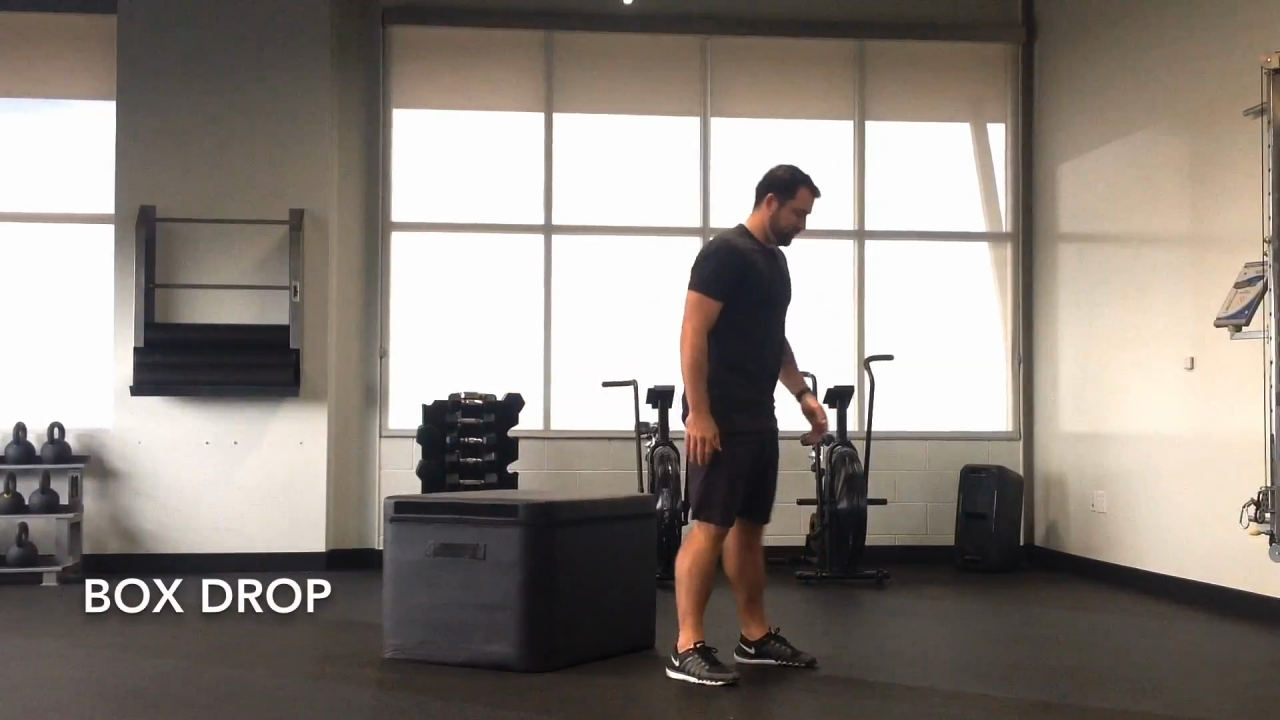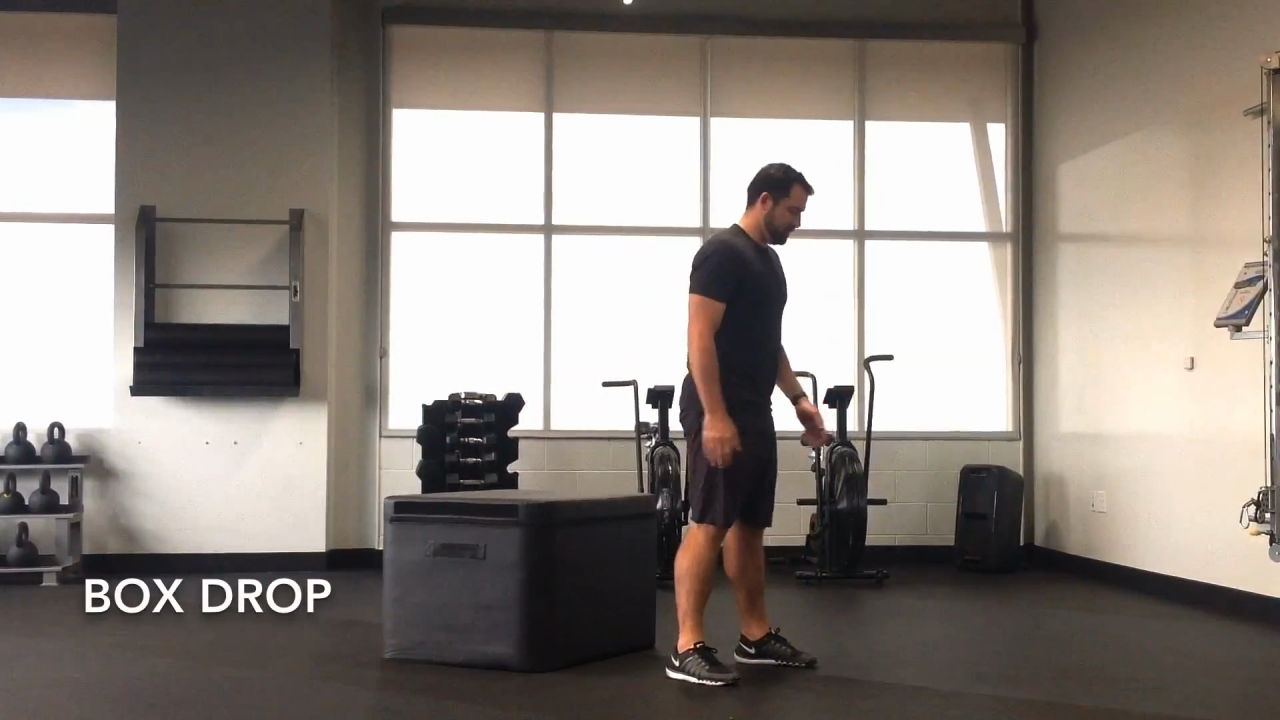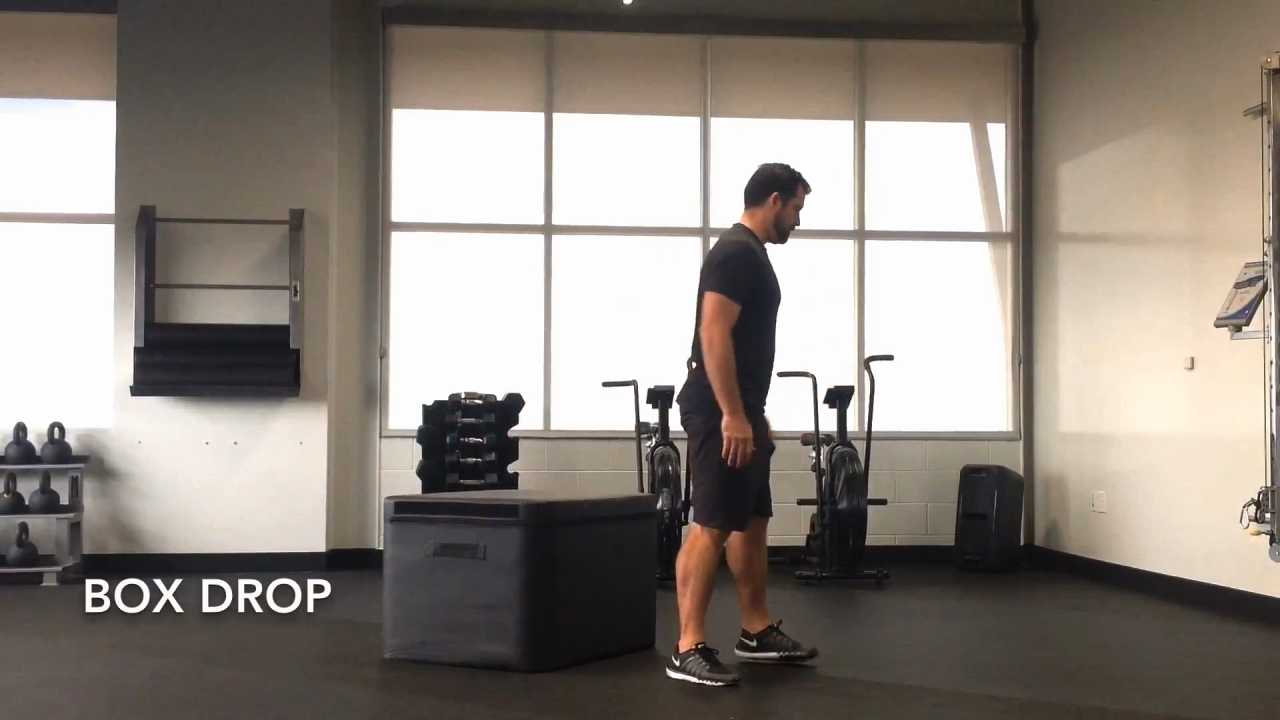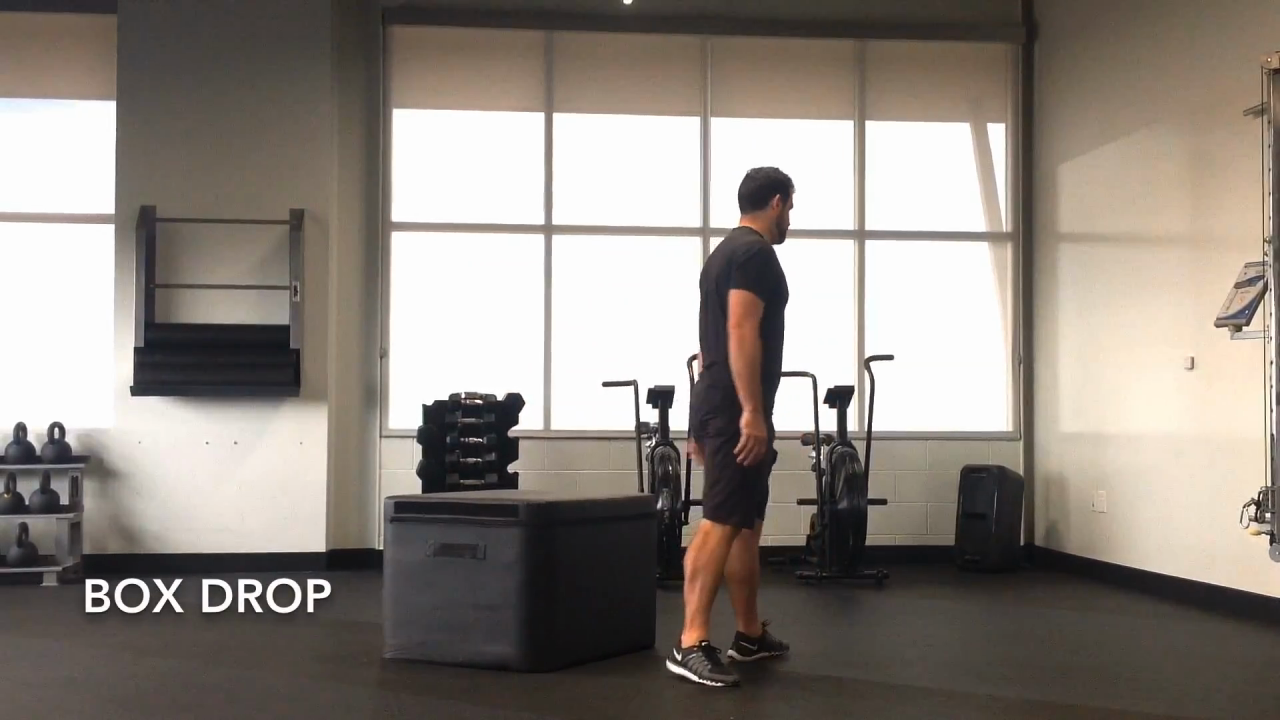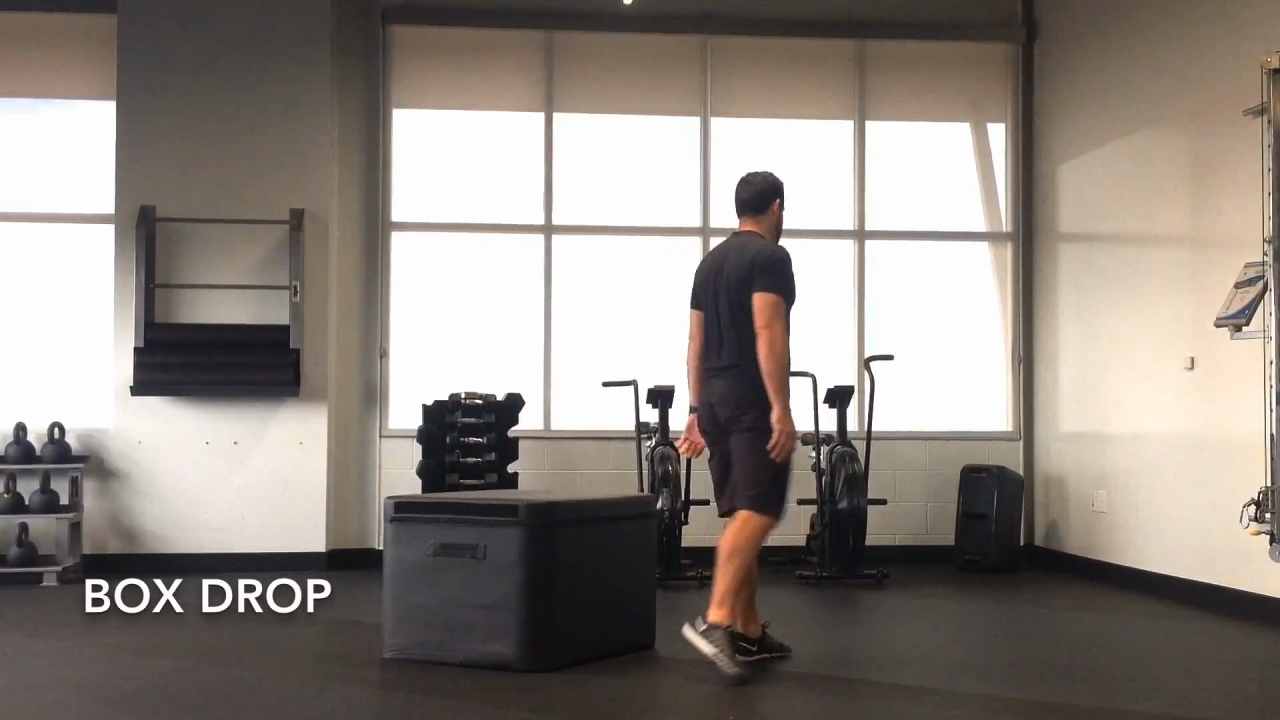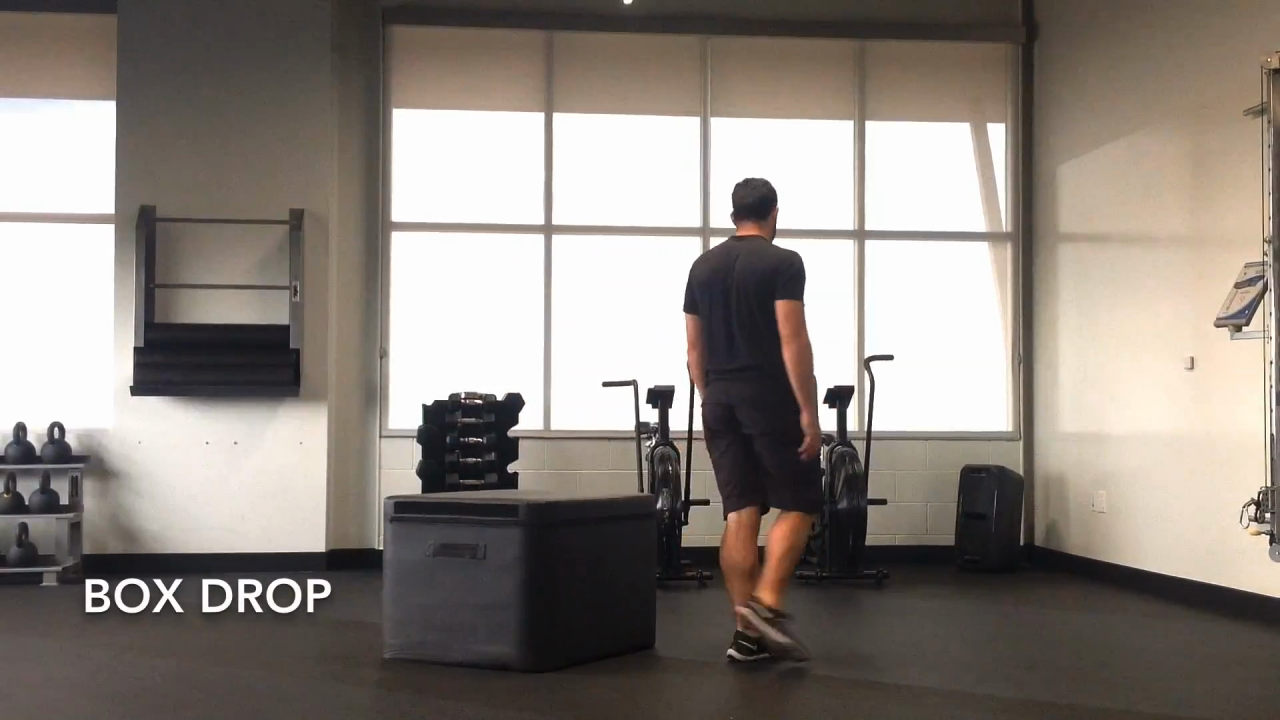
dt=0.2s
person 1, frame 1
left shoulder: (775, 259)
right shoulder: (726, 251)
right elbow: (694, 332)
left wrist: (804, 396)
right wrist: (698, 413)
left hip: (757, 413)
right hip: (721, 413)
left knee: (750, 526)
right knee: (711, 526)
left ankle: (756, 638)
right ankle: (687, 649)
person 1, frame 2
left shoulder: (766, 257)
right shoulder: (723, 253)
right elbow: (699, 335)
left wrist: (799, 398)
right wrist: (713, 417)
left hip: (753, 413)
right hip: (721, 414)
left knee: (749, 526)
right knee: (709, 526)
left ankle: (756, 638)
right ankle: (686, 650)
person 1, frame 3
left shoulder: (743, 252)
right shoulder: (739, 252)
right elbow: (713, 335)
left wrist: (754, 413)
right wrist: (733, 415)
left hip: (738, 410)
right hip: (722, 410)
left knee: (753, 519)
right knee: (712, 526)
left ankle: (758, 631)
right ankle: (687, 649)
person 1, frame 4
left shoulder: (724, 252)
right shoulder: (756, 252)
right elbow: (742, 331)
left wrist: (704, 414)
right wrist: (753, 411)
left hip: (716, 401)
right hip: (737, 406)
left knee: (746, 522)
right knee: (721, 521)
left ankle: (751, 633)
right ankle: (691, 644)
person 1, frame 5
left shoulder: (711, 260)
right shoulder: (770, 255)
left elbow: (697, 341)
right elbow: (769, 332)
left wrist: (695, 412)
right wrist: (782, 409)
left hip: (715, 398)
right hip: (752, 400)
left knee: (741, 514)
right knee: (758, 511)
left ankle: (749, 632)
right ankle: (715, 619)
person 1, frame 6
left shoulder: (703, 265)
right shoulder: (783, 262)
left elbow: (694, 346)
right elbow: (793, 340)
right wrist: (809, 410)
left hip: (719, 402)
right hip: (768, 399)
left knee: (740, 516)
right knee: (798, 507)
left ankle: (748, 635)
right ankle: (765, 601)
